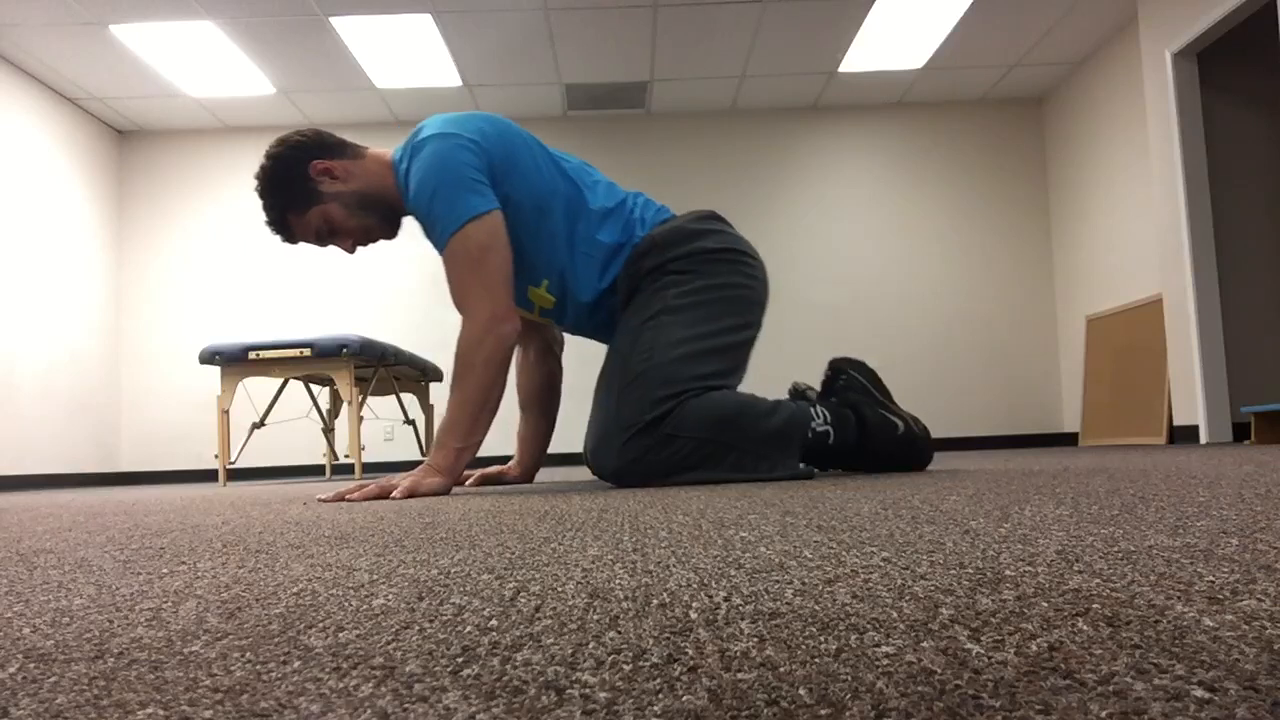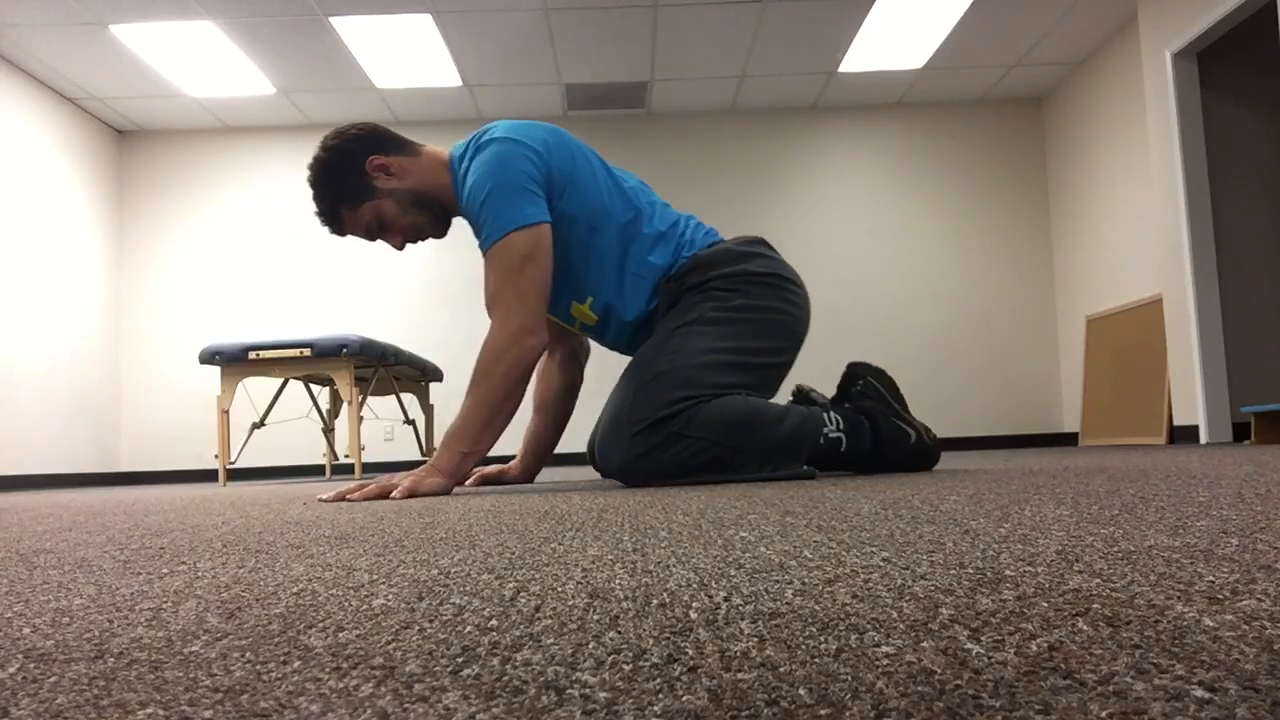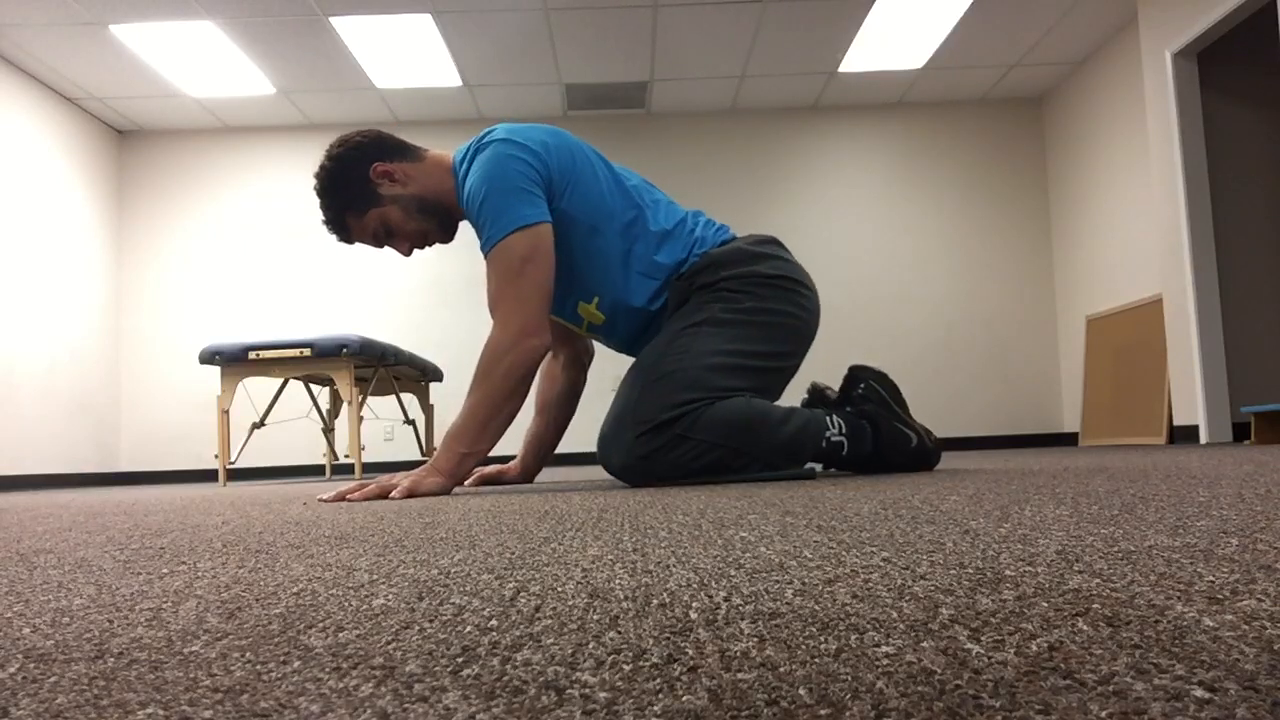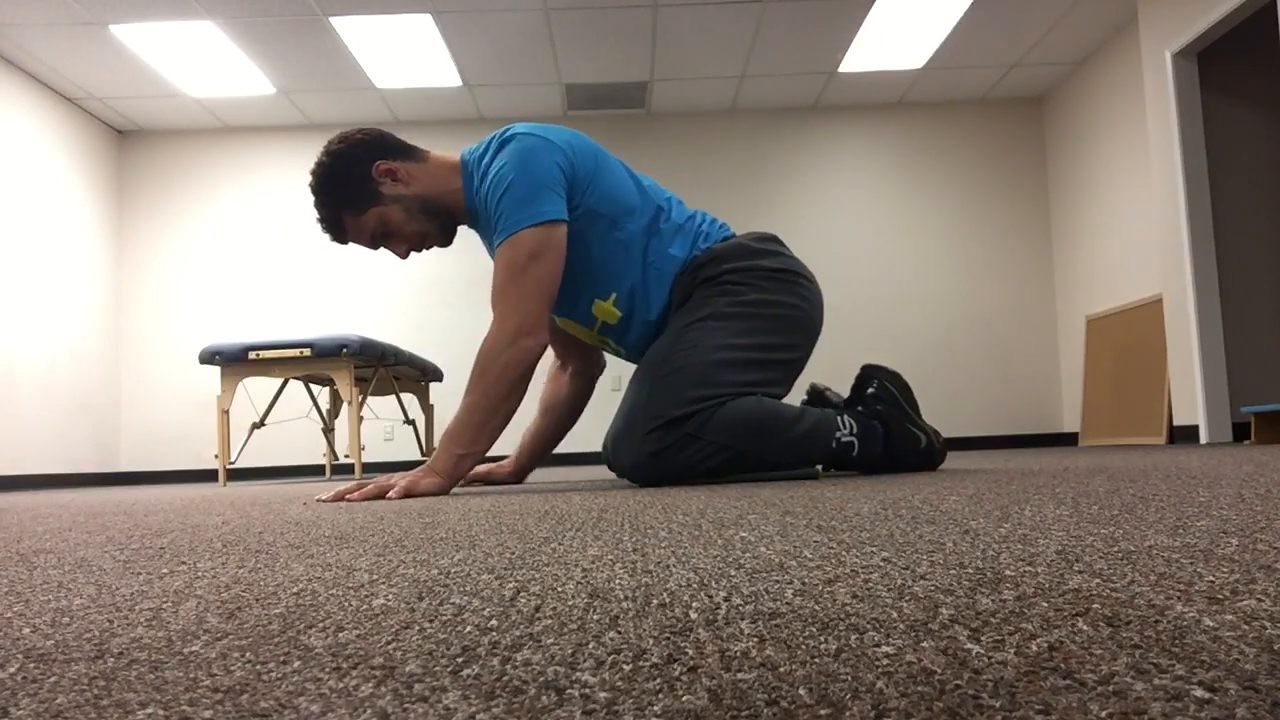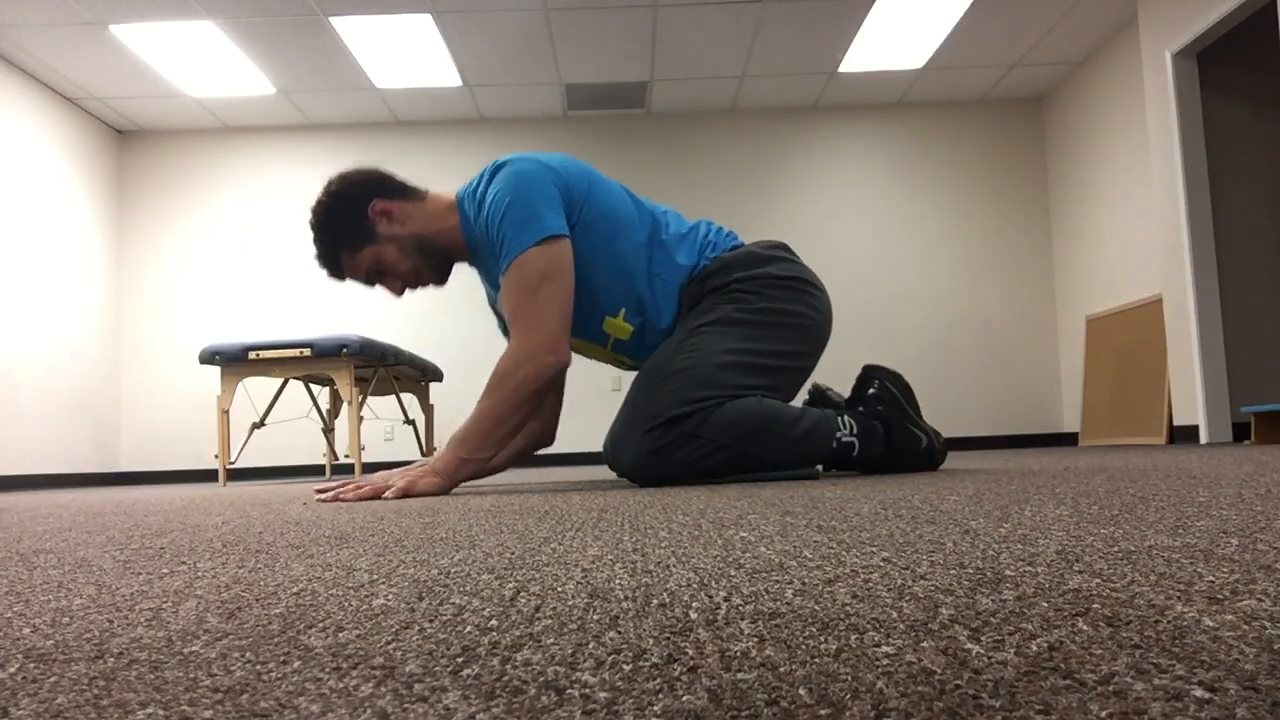
dt=0.4s
person 1, frame 1
left shoulder: (438, 157)
right shoulder: (447, 177)
left elbow: (492, 323)
right elbow: (537, 336)
left wrist: (442, 465)
right wrist: (525, 462)
left hip: (693, 268)
right hip: (670, 281)
left knee: (630, 449)
right knee: (621, 448)
left ankle: (838, 423)
right ankle: (814, 416)
person 1, frame 2
left shoulder: (495, 161)
right shoulder: (494, 188)
left elbow: (520, 335)
right elbow: (561, 347)
left wrist: (445, 467)
right wrist: (525, 464)
left hip: (735, 292)
right hip: (719, 301)
left knee: (635, 447)
right knee: (624, 450)
left ankle: (852, 430)
right ankle: (819, 421)
person 1, frame 3
left shoulder: (496, 163)
right shoulder: (501, 187)
left elbow: (522, 337)
right elbow: (567, 350)
left wrist: (445, 466)
right wrist: (526, 465)
left hip: (746, 290)
right hip: (733, 297)
left knee: (639, 447)
right knee: (638, 448)
left ankle: (854, 431)
right ankle: (827, 417)
person 1, frame 4
left shoulder: (516, 160)
right shoulder: (498, 210)
left elbow: (520, 337)
right elbow: (577, 361)
left wrist: (442, 468)
right wrist: (519, 465)
left hip: (751, 290)
right hip: (712, 306)
left knee: (651, 446)
right knee: (639, 452)
left ankle: (864, 430)
right ankle: (838, 420)
person 1, frame 5
left shoulder: (511, 189)
right shoulder: (495, 259)
left elbow: (540, 354)
right elbow: (536, 420)
left wrist: (443, 470)
right wrist: (441, 467)
left hip: (760, 294)
right hip: (728, 310)
left knee: (650, 448)
right knee: (635, 454)
left ankle: (863, 431)
right ankle: (834, 418)
